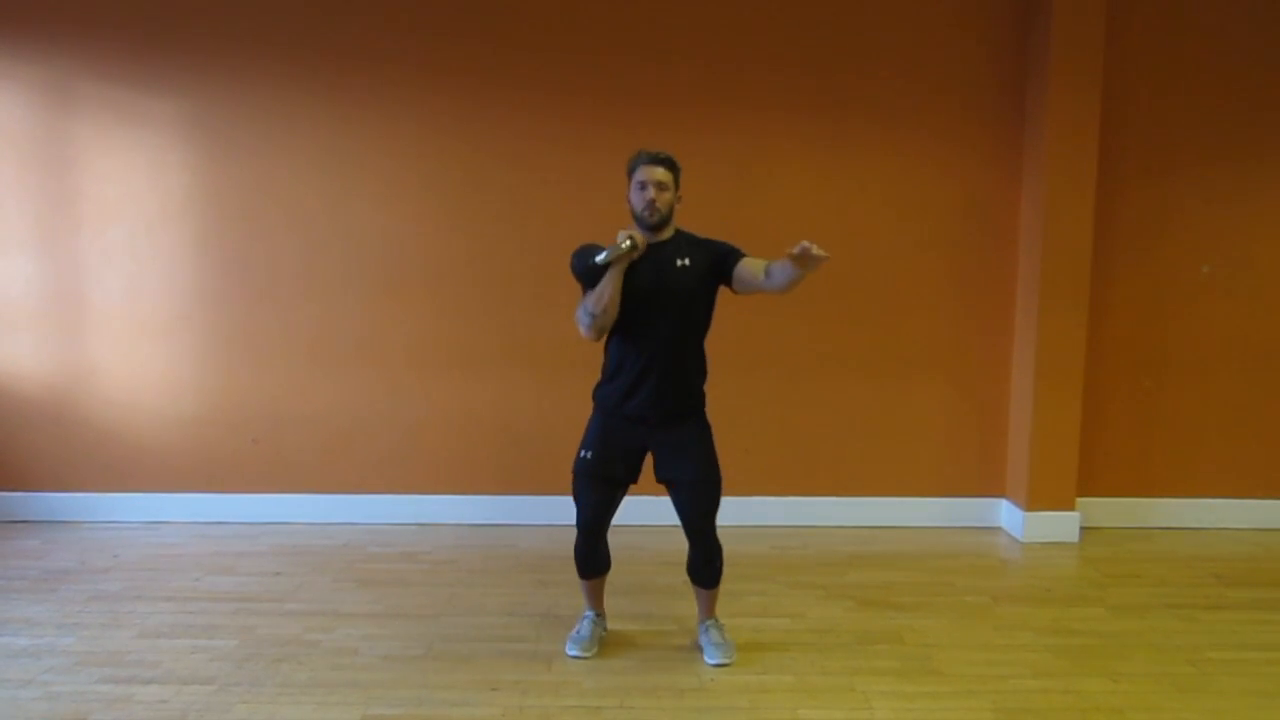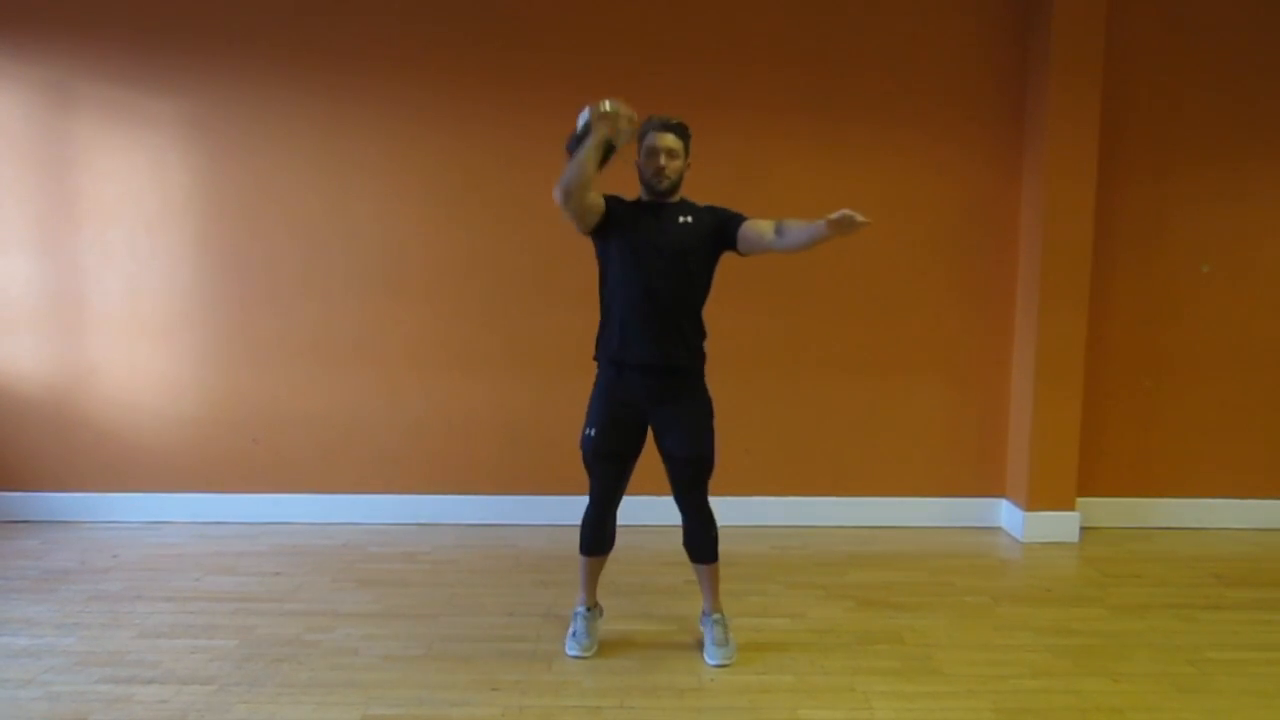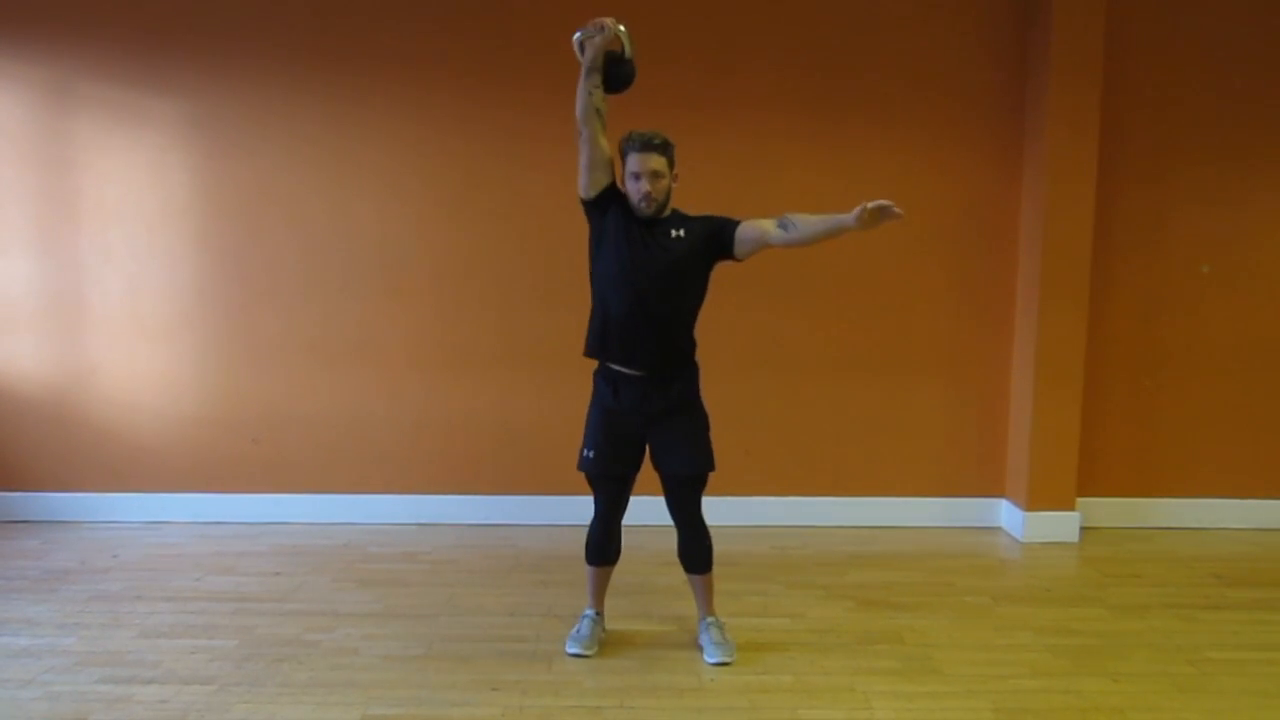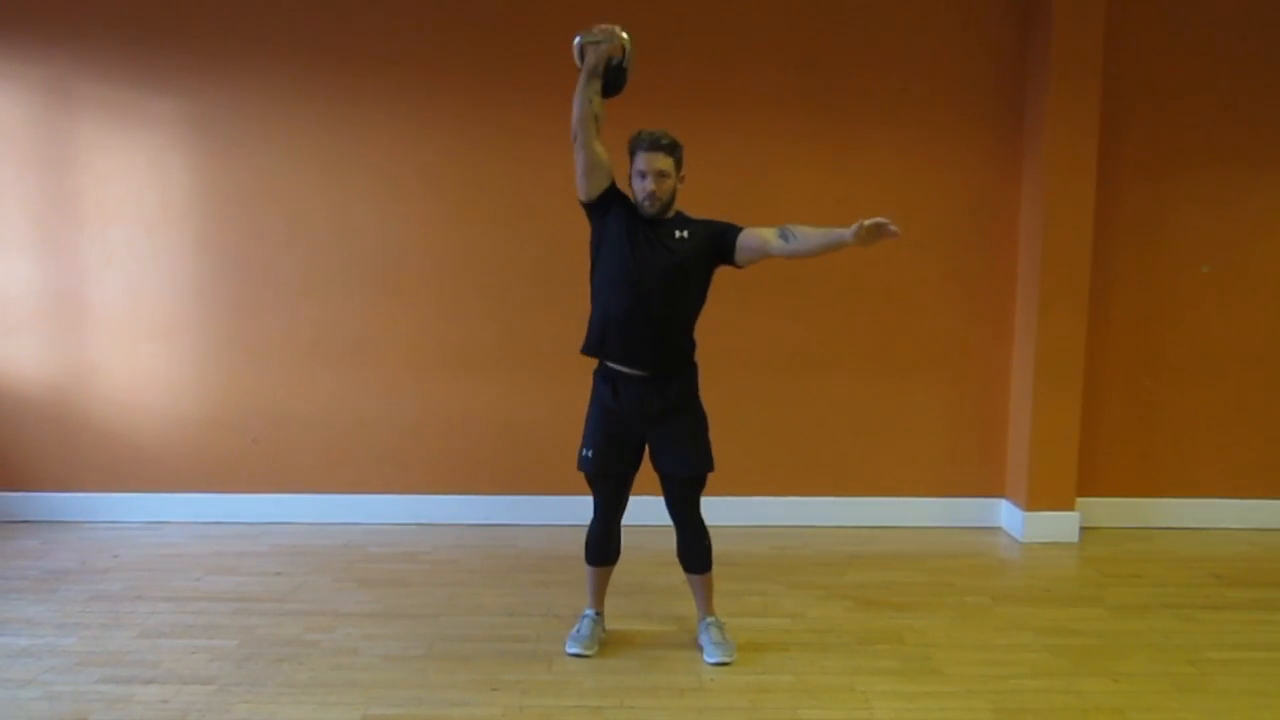
dt=0.3s
person 1, frame 1
left shoulder: (706, 254)
right shoulder: (607, 261)
left elbow: (766, 277)
right elbow: (590, 328)
left wrist: (797, 265)
right wrist: (620, 265)
left hip: (683, 416)
right hip: (617, 413)
left knee: (701, 528)
right knee: (590, 524)
left ankle: (709, 622)
right ankle: (593, 616)
person 1, frame 2
left shoulder: (708, 221)
right shoulder: (612, 213)
left elbow: (773, 236)
right elbow: (565, 195)
left wrist: (824, 228)
right wrist: (600, 135)
left hip: (681, 384)
right hip: (619, 380)
left knee: (693, 502)
right knee: (602, 499)
left ankle: (713, 616)
right ankle: (587, 609)
person 1, frame 3
left shoulder: (702, 232)
right shoulder: (607, 217)
left elbow: (774, 231)
right elbow: (589, 131)
left wrist: (849, 220)
right wrist: (593, 61)
left hip: (676, 396)
right hip: (615, 392)
left knee: (687, 513)
right knee: (607, 512)
left ankle: (709, 621)
right ankle: (593, 616)
person 1, frame 4
left shoulder: (705, 236)
right shoulder: (611, 218)
left elbow: (775, 242)
right elbow: (584, 139)
left wrist: (847, 236)
right wrist: (592, 69)
left hip: (675, 396)
right hip: (614, 392)
left knee: (687, 514)
right knee: (606, 511)
left ankle: (709, 621)
right ankle: (593, 616)
